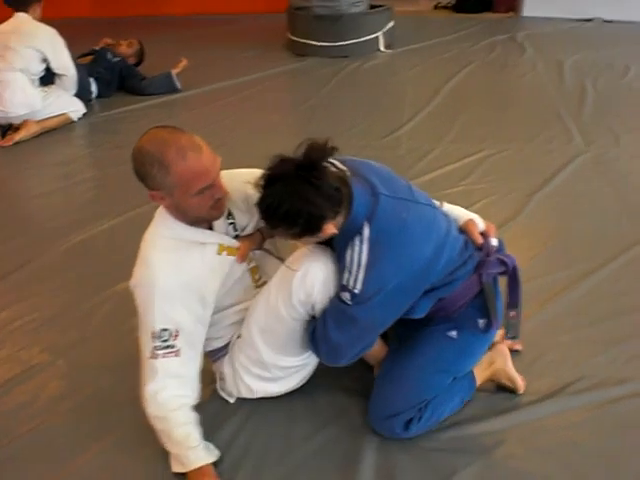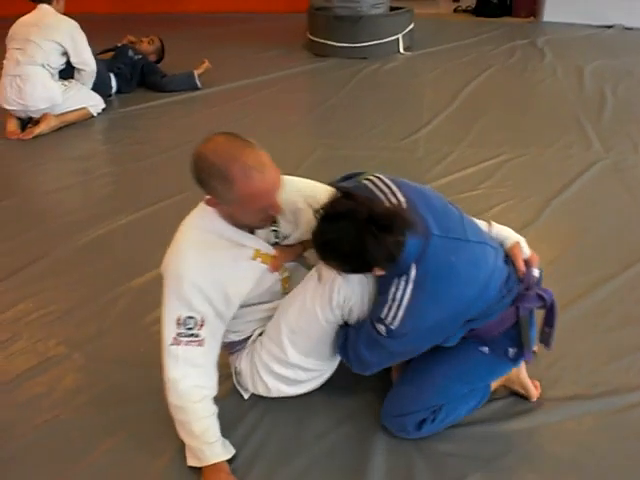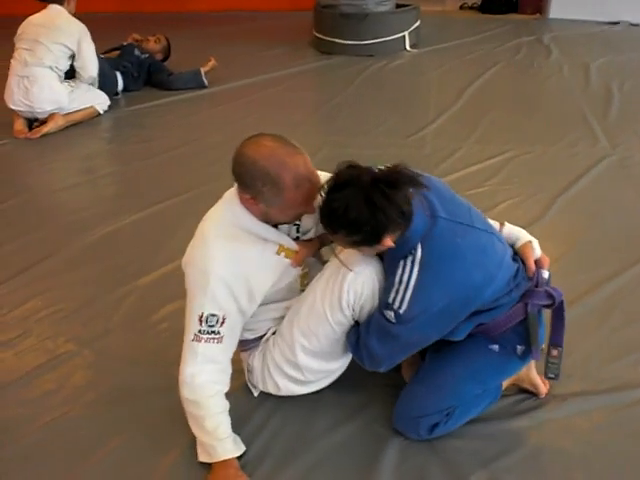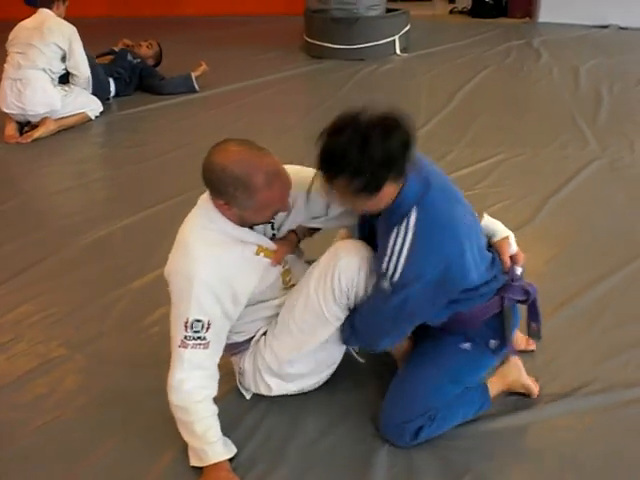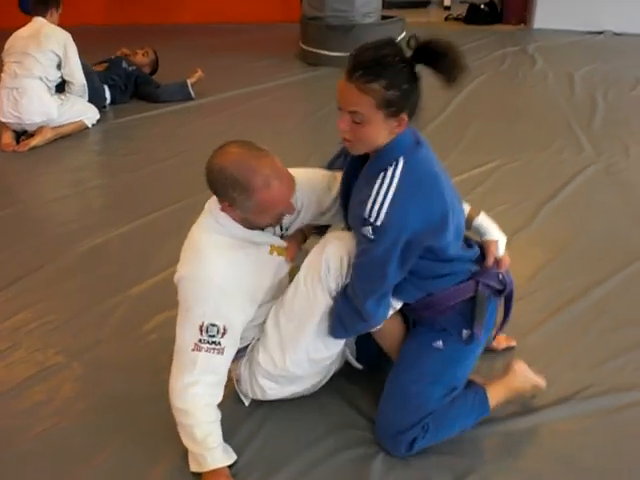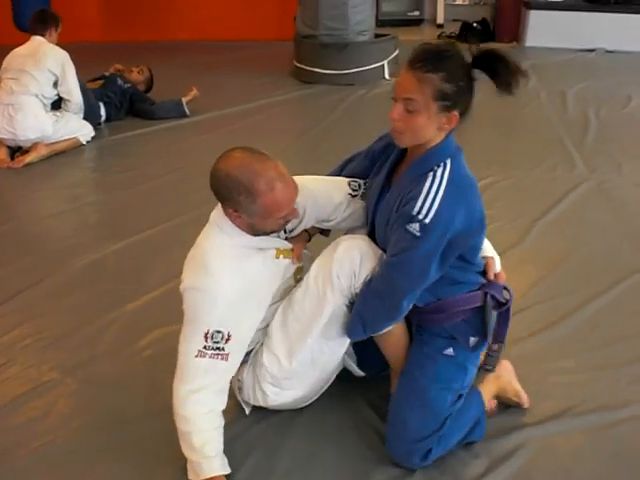
dt=0.3s
person 1, frame 1
left shoulder: (240, 187)
right shoulder: (161, 271)
right elbow: (166, 382)
left hip: (295, 319)
right hip: (252, 366)
right knee: (314, 265)
person 1, frame 2
left shoulder: (290, 194)
right shoulder: (191, 263)
right elbow: (186, 370)
left wrist: (506, 237)
left hip: (321, 323)
right hip: (270, 364)
right knee: (350, 276)
person 1, frame 3
left shoulder: (303, 187)
right shoulder: (216, 259)
right elbow: (201, 367)
left wrist: (516, 238)
left hip: (326, 318)
right hip: (280, 363)
right knee: (359, 271)
person 1, frame 4
left shoulder: (277, 187)
right shoulder: (198, 266)
right elbow: (189, 374)
left wrist: (491, 230)
left hip: (311, 316)
right hip: (269, 365)
right knee: (349, 261)
person 1, frame 5
left shoulder: (284, 189)
right shoulder: (211, 270)
right elbow: (195, 380)
left hip: (329, 322)
right hip: (277, 372)
right knee: (343, 252)
person 1, frame 6
left shoulder: (288, 195)
right shoulder: (216, 279)
right elbow: (196, 387)
left hip: (318, 335)
right hip: (270, 379)
right knee: (353, 254)
person 2, frame 1
left shoulder: (374, 265)
right shoulder: (331, 172)
left elbow: (334, 346)
right elbow: (300, 172)
left hip: (463, 310)
left knee: (391, 419)
left ankle: (488, 363)
person 2, frame 2
left shoulder: (411, 300)
right shoulder: (385, 195)
left elbow: (363, 355)
right elbow: (348, 187)
left hip: (496, 333)
right hip: (487, 284)
left knee: (401, 419)
left ankle: (502, 373)
person 2, frame 3
left shoulder: (420, 286)
right shoulder: (402, 188)
left elbow: (376, 351)
left hip: (505, 331)
right hip: (494, 290)
left knee: (414, 420)
left ankle: (511, 371)
person 2, frame 4
left shoulder: (413, 249)
right shoulder: (401, 160)
left elbow: (376, 327)
left hip: (476, 324)
right hip: (457, 291)
left knee: (400, 427)
left ankle: (502, 376)
person 2, frame 5
left shoulder: (396, 191)
right shoulder: (385, 144)
left elbow: (368, 293)
right elbow: (337, 181)
left wrist: (333, 325)
left hip: (452, 312)
right hip: (419, 290)
left knee: (399, 436)
right knee: (359, 346)
left ankle: (510, 383)
person 2, frame 6
left shoulder: (441, 194)
right shoulder: (399, 147)
left elbow: (395, 287)
right elbow: (341, 181)
left wrist: (344, 327)
left hip: (451, 321)
right hip: (414, 303)
left knee: (410, 448)
left ankle: (494, 383)
person 3, frame 1
right shoulder: (43, 31)
right elbow: (67, 72)
right wrist: (62, 96)
right hip: (18, 101)
right knee: (76, 107)
right ankle: (33, 128)
person 3, frame 2
left shoulder: (19, 23)
right shoulder: (65, 24)
left elbow: (17, 62)
right elbow: (87, 66)
right wrist: (78, 90)
right hip: (37, 95)
right knee: (96, 103)
left ankle: (14, 117)
right ankle: (53, 121)
person 3, frame 3
left shoulder: (29, 21)
right shoulder: (75, 26)
left elbow: (26, 61)
right elbow: (88, 73)
right wrist: (86, 89)
right hip: (44, 95)
right knee: (101, 100)
left ankle: (21, 117)
right ankle: (60, 120)
person 3, frame 4
left shoulder: (20, 27)
right shoulder: (64, 28)
left elbow: (20, 64)
right elbow: (81, 73)
right wrist: (80, 95)
right hip: (38, 98)
right knee: (94, 105)
left ankle: (13, 121)
right ankle: (51, 125)
person 3, frame 5
left shoulder: (15, 36)
right shoulder: (59, 35)
right elbow: (76, 80)
right wrist: (76, 103)
right hip: (34, 107)
right knee: (91, 113)
right ankle: (48, 133)
person 3, frame 6
left shoulder: (13, 54)
right shoulder: (57, 54)
right elbow: (73, 98)
right wrist: (68, 121)
right hip: (29, 123)
right knee: (86, 130)
right ankle: (42, 149)
person 4, frame 1
left shoulder: (122, 67)
right shoulder: (103, 52)
left elbow: (143, 86)
right elbow: (79, 62)
left wrist: (174, 73)
right wrist: (97, 49)
person 4, frame 2
left shoulder: (144, 64)
right shoulder: (125, 51)
left elbow: (164, 83)
right elbow: (97, 57)
left wrist: (196, 73)
right wrist: (120, 46)
left hip: (105, 79)
person 4, frame 3
left shoulder: (151, 64)
right shoulder: (129, 51)
left elbow: (170, 81)
right elbow: (103, 57)
left wrist: (202, 72)
right wrist: (126, 45)
person 4, frame 4
left shoulder: (142, 67)
right shoulder: (122, 54)
left elbow: (163, 86)
right elbow: (95, 61)
left wrist: (194, 75)
right wrist: (116, 50)
person 4, frame 5
left shoulder: (138, 75)
right shoulder: (118, 63)
left elbow: (158, 93)
right elbow: (90, 70)
left wrist: (189, 83)
right wrist: (114, 59)
left hip: (99, 90)
person 4, frame 6
left shoulder: (132, 92)
right shoulder: (113, 79)
left elbow: (154, 110)
right elbow: (86, 86)
left wrist: (185, 100)
right wrist: (108, 75)
